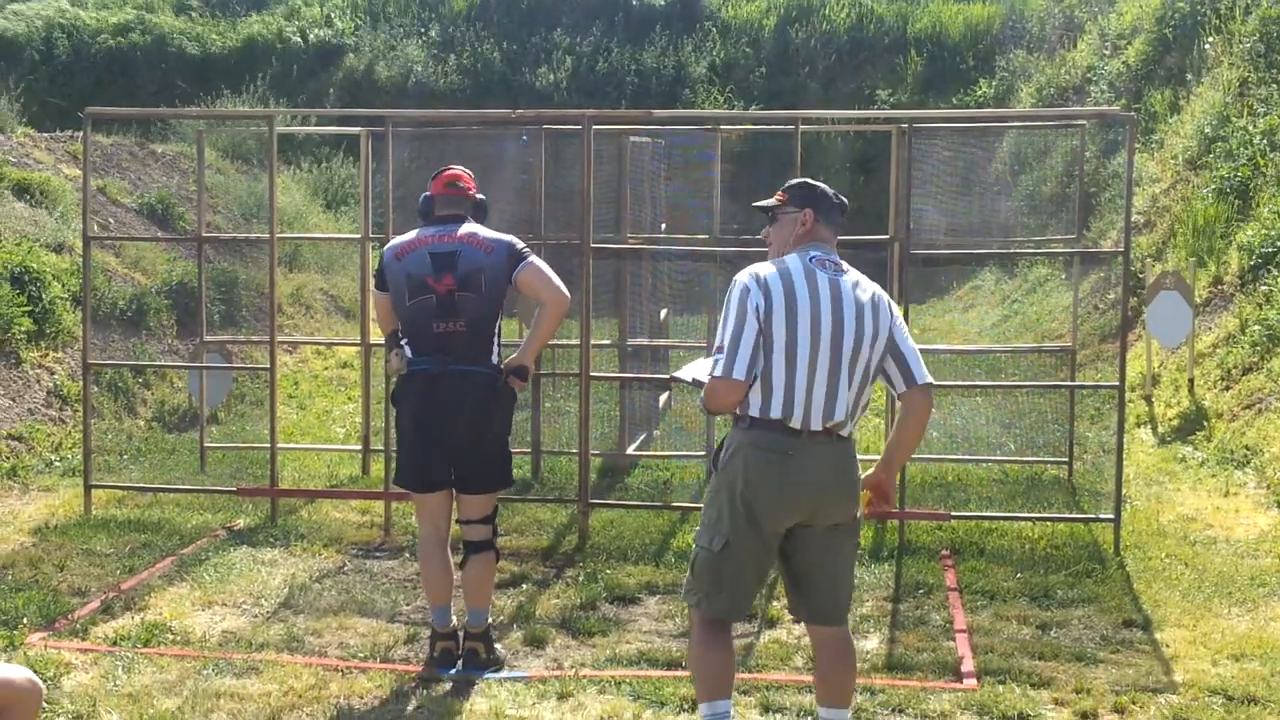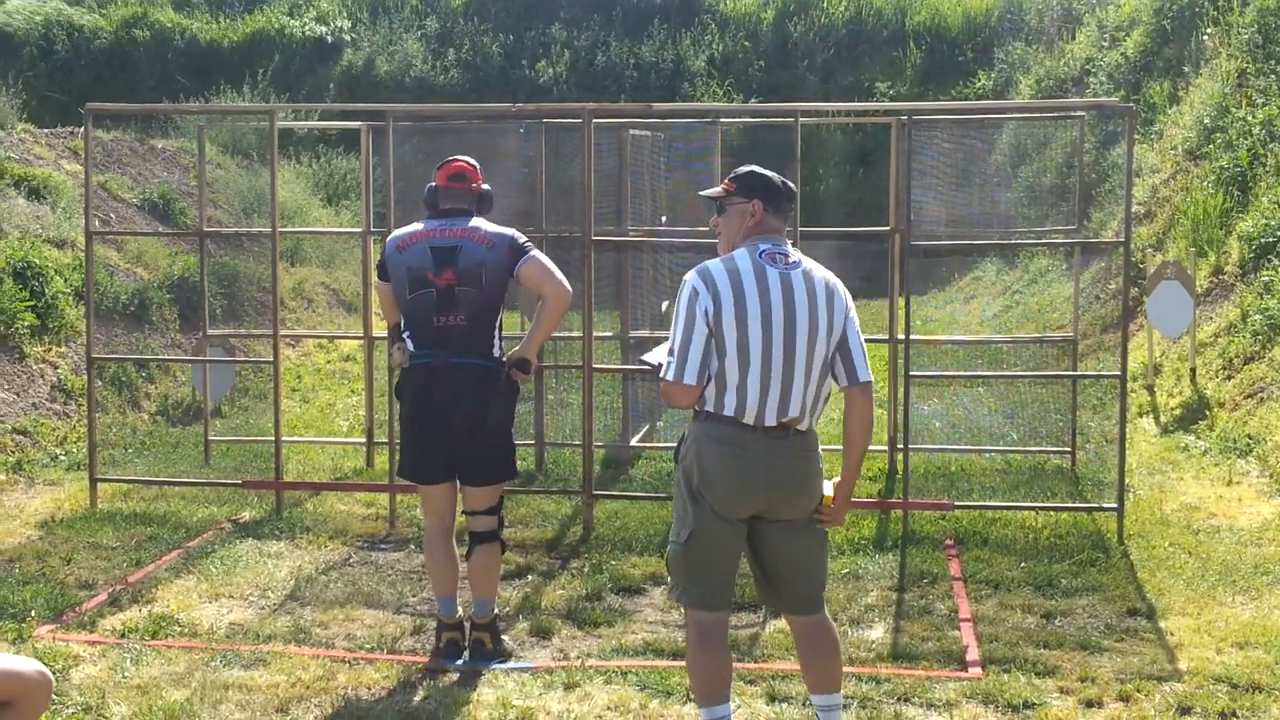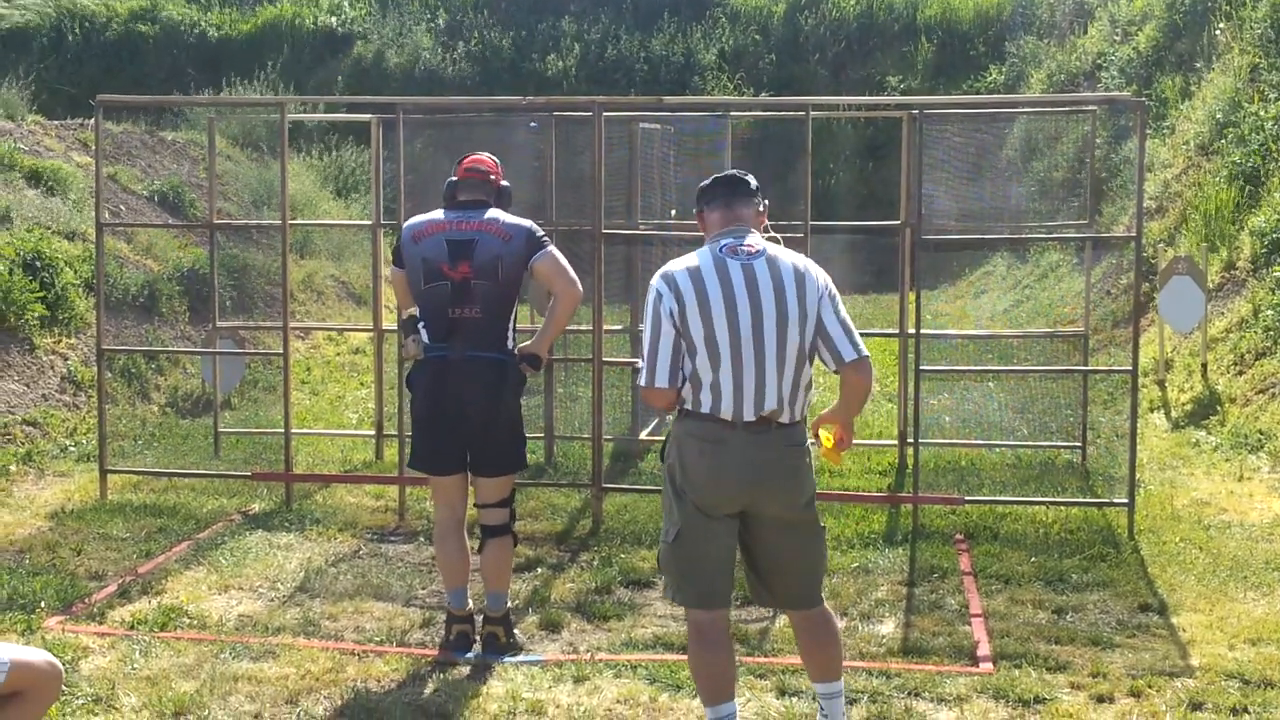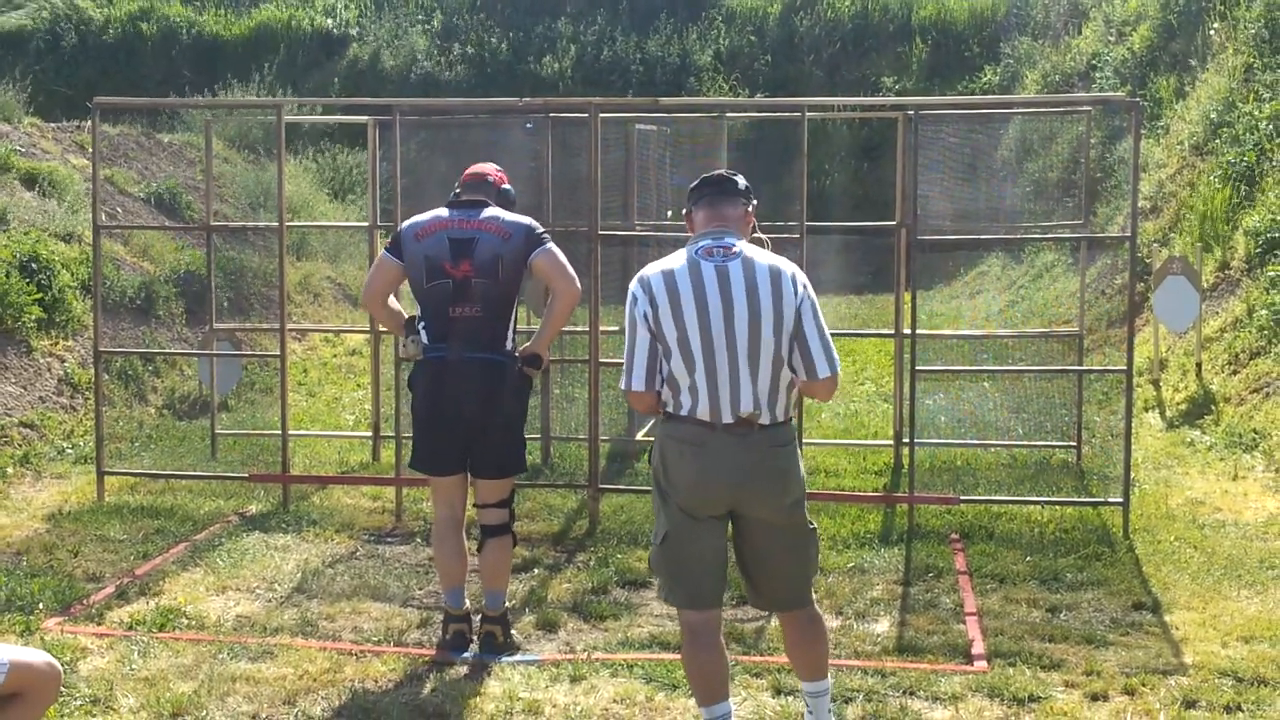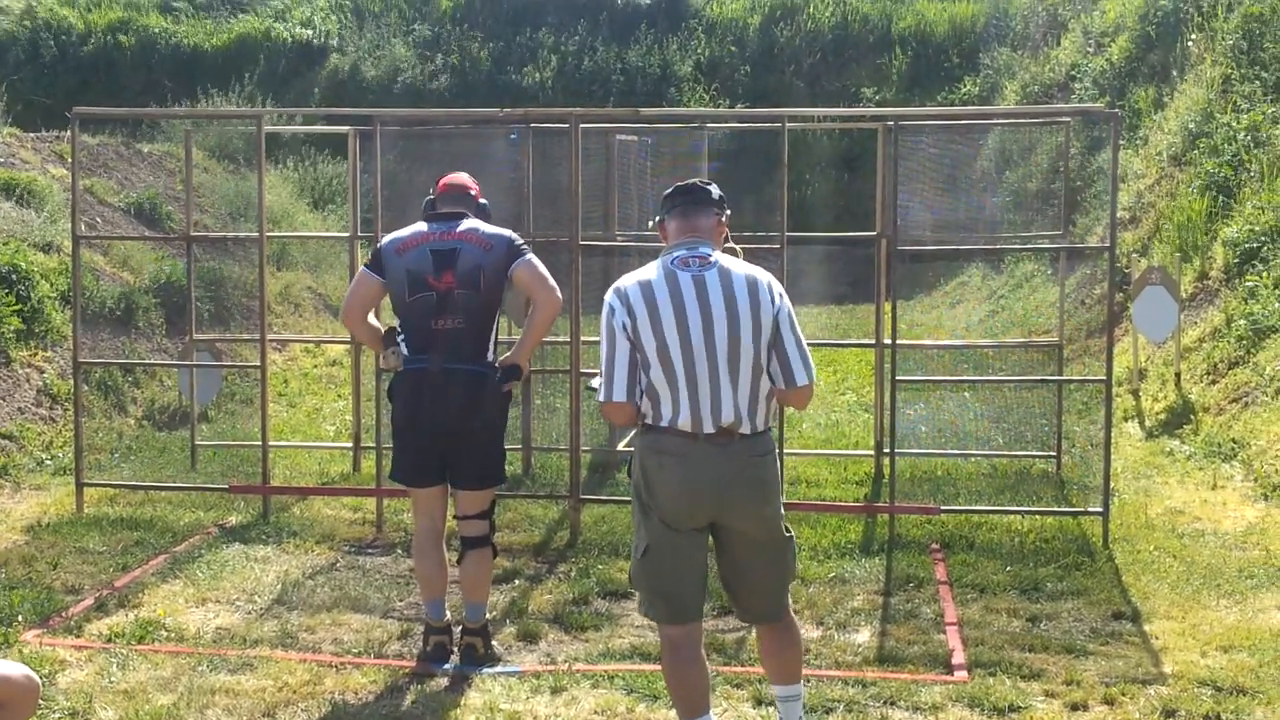
dt=0.5s
person 1, frame 1
left shoulder: (757, 281)
right shoulder: (872, 298)
left elbow: (726, 392)
right elbow: (920, 397)
left wrist: (707, 399)
right wrist: (887, 472)
left hip: (759, 461)
right hip: (833, 467)
left knee: (711, 611)
right knee: (829, 622)
person 1, frame 2
left shoulder: (707, 281)
right shoulder: (828, 287)
left elbow: (681, 393)
right elbow: (860, 394)
left wrist: (668, 374)
right wrist: (847, 482)
left hip: (719, 456)
right hip: (794, 459)
left knee: (705, 612)
right knee: (807, 609)
person 1, frame 3
left shoulder: (674, 280)
right shoulder: (805, 274)
left elbow: (658, 396)
right elbow: (858, 371)
right wrist: (842, 419)
left hip: (703, 453)
right hip: (783, 452)
left knee: (706, 612)
right knee: (805, 601)
person 1, frame 4
left shoulder: (652, 283)
right shoulder: (785, 276)
left elbow: (641, 398)
right elbow: (823, 385)
left hip: (689, 455)
right hip: (768, 453)
left knee: (697, 612)
right knee: (794, 600)
person 1, frame 5
left shoulder: (628, 294)
right shoulder: (761, 285)
left elbow: (618, 411)
right elbow: (799, 394)
left hip: (669, 467)
right hip: (749, 464)
left knee: (679, 626)
right knee: (772, 611)
person 2, frame 1
left shoulder: (395, 252)
right shoulder: (499, 246)
left elbow: (385, 324)
right elbow: (557, 297)
right wrist: (525, 357)
left hip: (419, 396)
right hip: (479, 394)
left knee: (432, 527)
right knee: (479, 525)
left ankle: (442, 639)
right ankle: (478, 640)
person 2, frame 2
left shoulder: (397, 244)
right shoulder: (501, 240)
left elbow: (390, 313)
right elbow: (559, 291)
right wrist: (527, 352)
left hip: (422, 388)
right hip: (481, 387)
left knee: (437, 518)
right knee: (485, 518)
left ankle: (448, 629)
right ankle: (483, 631)
person 2, frame 3
left shoulder: (413, 232)
right shoulder: (519, 232)
left elbow: (404, 300)
right elbow: (569, 289)
right wrist: (538, 347)
left hip: (435, 379)
right hip: (493, 379)
left knee: (448, 510)
right knee: (496, 510)
left ankle: (458, 621)
right ankle: (496, 623)
person 2, frame 4
left shoulder: (414, 229)
right shoulder: (519, 228)
left elbow: (372, 296)
right elbow: (568, 287)
right wrist: (537, 348)
left hip: (435, 380)
right hip: (494, 379)
left knee: (446, 510)
right knee: (496, 510)
left ankle: (455, 621)
right ankle: (494, 623)
person 2, frame 5
left shoulder: (394, 244)
right shoulder: (499, 241)
left elbow: (352, 312)
right elbow: (548, 298)
right wrist: (518, 358)
left hip: (416, 391)
right hip: (475, 391)
left knee: (427, 521)
right knee: (476, 522)
left ankle: (436, 633)
right ankle: (475, 634)
